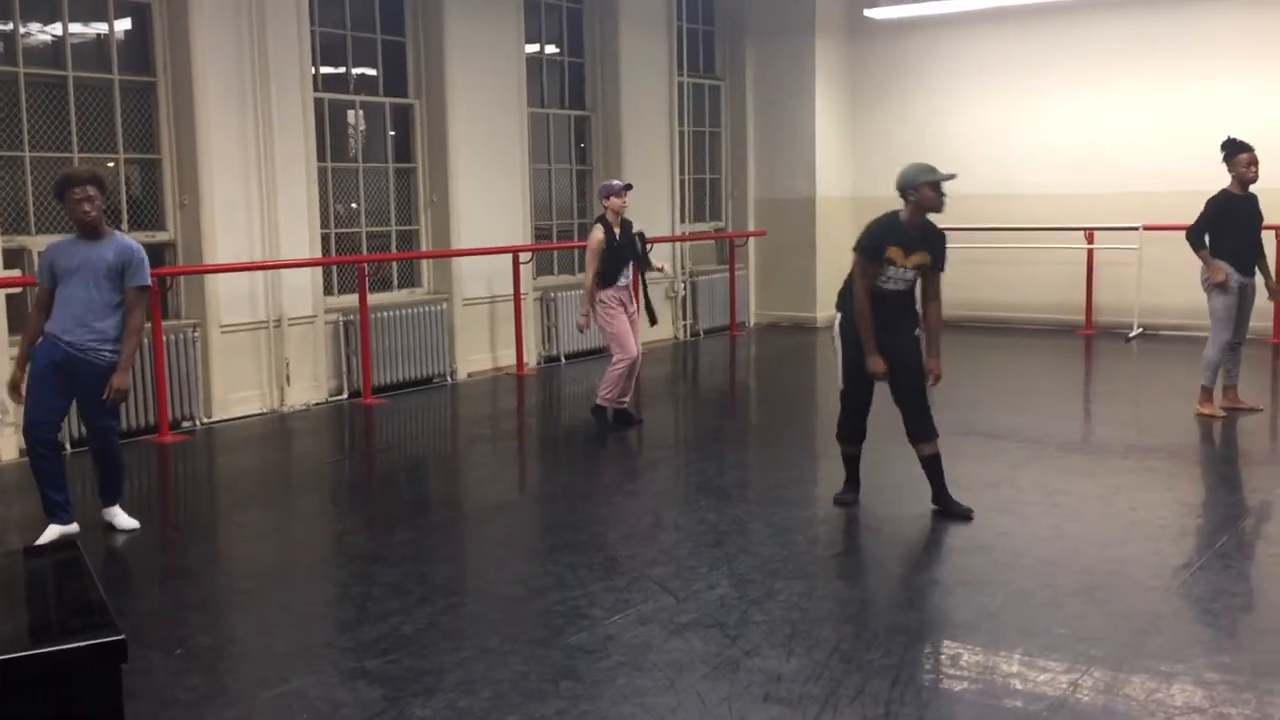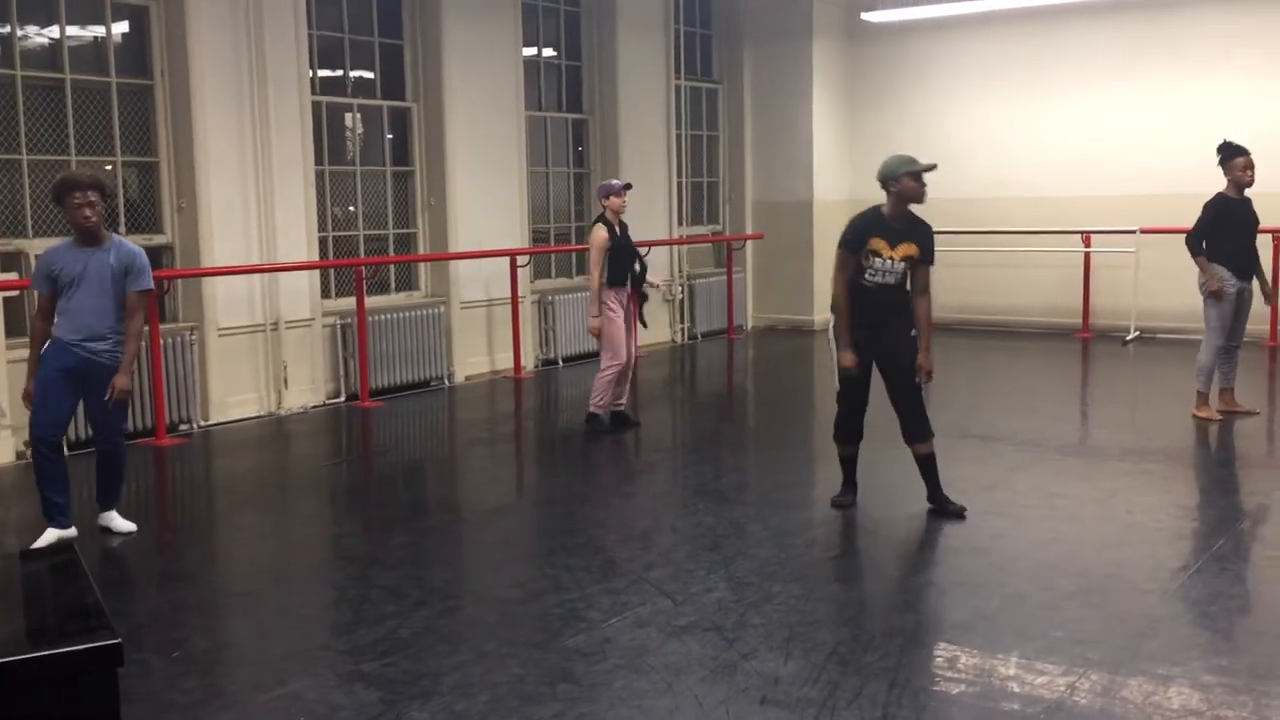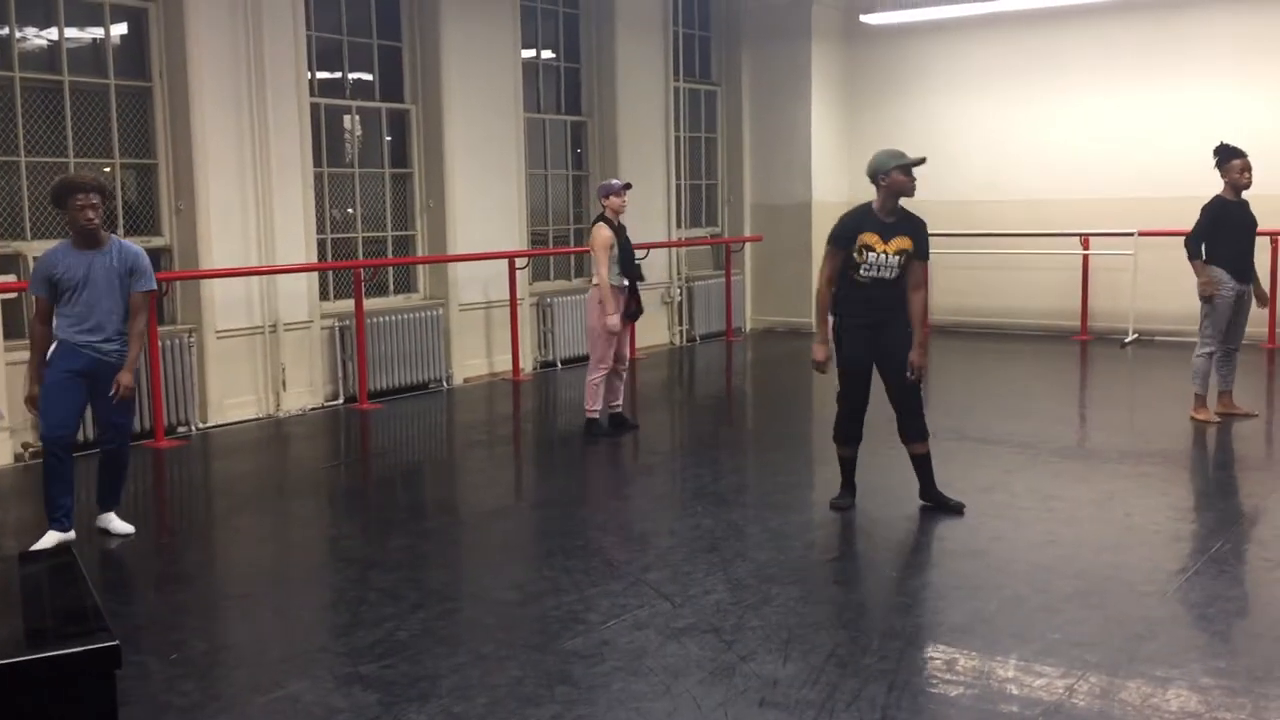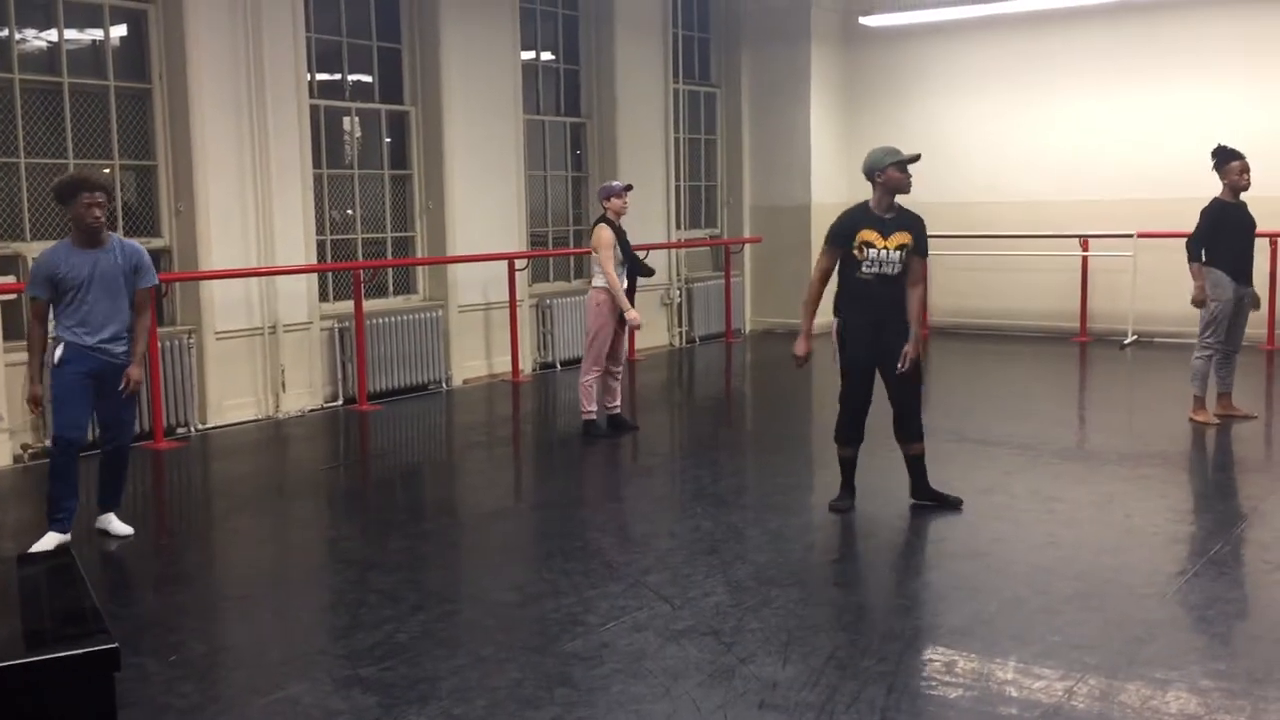
dt=0.1s
person 1, frame 1
left shoulder: (128, 251)
right shoulder: (55, 253)
left elbow: (135, 314)
right elbow: (40, 310)
left wrist: (123, 369)
right wrist: (19, 366)
left hip: (100, 360)
right hip: (53, 353)
left knee: (104, 439)
right knee: (38, 435)
left ankle: (112, 505)
right ankle: (60, 519)
person 1, frame 2
left shoulder: (130, 255)
right shoulder: (52, 259)
left elbow: (135, 317)
right elbow: (43, 318)
left wrist: (125, 371)
right wrist: (31, 374)
left hip: (107, 361)
right hip: (60, 355)
left knee: (110, 441)
right knee: (43, 437)
left ankle: (108, 510)
right ankle: (59, 522)
person 1, frame 3
left shoulder: (131, 256)
right shoulder: (50, 261)
left elbow: (139, 316)
right elbow: (41, 321)
left wrist: (129, 368)
right wrist: (34, 378)
left hip: (113, 361)
right hip: (67, 356)
left knee: (116, 442)
right knee: (56, 438)
left ankle: (107, 511)
right ankle: (60, 525)
person 1, frame 4
left shoulder: (133, 254)
right shoulder: (50, 261)
left elbow: (142, 312)
right elbow: (38, 321)
left wrist: (136, 362)
right wrist: (35, 378)
left hip: (118, 360)
right hip: (73, 356)
left knee: (118, 441)
right knee: (68, 439)
left ankle: (107, 513)
right ankle: (59, 527)
person 2, frame 1
left shoulder: (933, 239)
right shoulder: (879, 231)
left elbow: (931, 298)
right elbow: (860, 293)
left wrist: (933, 354)
right wrist: (871, 353)
left hip: (901, 321)
right hip: (856, 319)
left knee: (916, 404)
right knee: (855, 404)
left ankle: (940, 493)
right ankle: (851, 482)
person 2, frame 2
left shoulder: (921, 233)
right shoulder: (862, 226)
left elbow: (921, 293)
right elbow: (841, 287)
left wrist: (925, 349)
right wrist: (844, 347)
left hip: (897, 326)
right hip: (854, 324)
left knee: (911, 405)
right knee: (852, 405)
left ankle: (935, 493)
right ankle: (849, 484)
person 2, frame 3
left shoulder: (915, 228)
right shoulder: (852, 223)
left elbow: (917, 289)
right elbow: (826, 282)
left wrist: (919, 345)
right wrist: (821, 340)
left hip: (895, 326)
right hip: (852, 325)
left knee: (910, 404)
right knee: (852, 407)
left ankle: (929, 489)
right ankle: (847, 486)
person 2, frame 4
left shoulder: (913, 224)
right shoulder: (850, 222)
left elbow: (915, 285)
right elbow: (820, 278)
left wrist: (914, 338)
right wrist: (805, 335)
left hip: (897, 328)
right hip: (854, 326)
left knee: (908, 405)
right knee: (854, 407)
left ankle: (920, 485)
right ankle: (847, 487)
person 3, frame 1
left shoulder: (1252, 200)
right shoulder: (1221, 201)
left elbow: (1255, 243)
right elbow: (1194, 234)
right wrist: (1213, 269)
left hip: (1246, 277)
right hip: (1225, 276)
left knee: (1236, 339)
right knee: (1221, 337)
left ankle: (1230, 395)
right ankle: (1205, 399)
person 3, frame 2
left shoulder: (1247, 204)
right shoulder: (1218, 204)
right elbow: (1193, 240)
left wrist: (1263, 281)
right wrist: (1208, 276)
left hip: (1243, 281)
right hip: (1222, 279)
left knee: (1232, 343)
right knee: (1215, 341)
left ankle: (1227, 399)
right ankle: (1201, 403)
person 3, frame 3
left shoulder: (1244, 206)
right shoulder: (1216, 207)
right elbow: (1192, 242)
left wrist: (1257, 285)
right wrist: (1203, 280)
left hip: (1241, 284)
right hip: (1220, 282)
left knee: (1231, 345)
right knee: (1209, 344)
left ankle: (1225, 401)
right ankle: (1199, 406)
person 3, frame 4
left shoulder: (1242, 207)
right shoulder: (1215, 209)
right elbow: (1194, 246)
left wrist: (1251, 288)
right wrist: (1199, 285)
left hip: (1240, 284)
right hip: (1219, 282)
left knee: (1231, 347)
right knee: (1209, 345)
left ankle: (1224, 403)
right ankle: (1198, 407)
person 4, frame 1
left shoulder: (629, 228)
right shoulder: (599, 235)
left elbow: (640, 257)
right elbow: (589, 276)
left wrist: (657, 266)
right wrist: (585, 312)
left hip: (627, 295)
right hip: (606, 298)
left knee: (634, 356)
right knee: (627, 354)
left ankle: (620, 408)
right ankle: (602, 404)
person 4, frame 2
left shoulder: (622, 227)
right shoulder: (601, 233)
right elbow: (595, 276)
left wrist: (646, 279)
right wrist: (594, 314)
left hip: (625, 295)
right hip: (607, 298)
left knee: (628, 358)
right knee: (615, 358)
left ankle: (617, 410)
right ankle: (594, 414)
person 4, frame 3
left shoulder: (619, 228)
right shoulder: (602, 231)
right elbow: (602, 275)
left wrist: (632, 293)
right wrist: (611, 313)
left hip: (621, 296)
right hip: (604, 299)
left knee: (621, 360)
right knee: (601, 361)
left ankle: (615, 413)
right ankle: (592, 419)
person 4, frame 4
left shoulder: (617, 230)
right shoulder: (604, 232)
right elbow: (609, 275)
right wrist: (628, 309)
left hip: (615, 299)
right hip: (603, 299)
left knee: (615, 362)
right knee: (594, 364)
left ankle: (614, 415)
right ankle: (589, 420)
